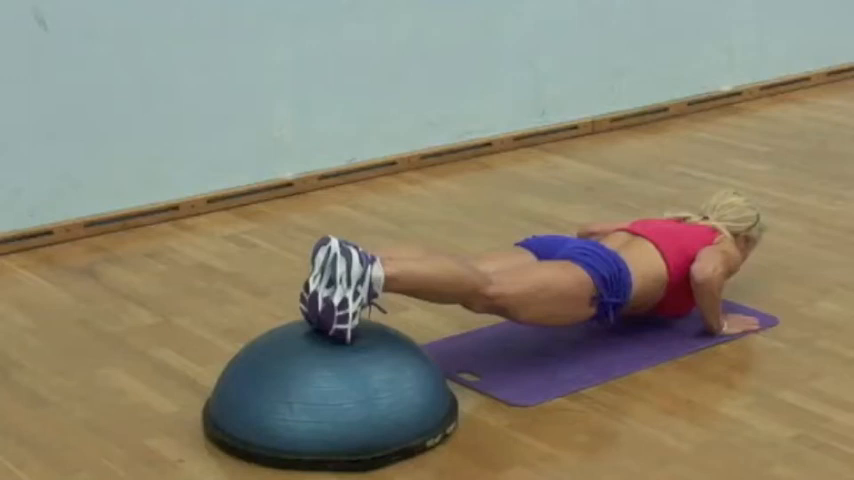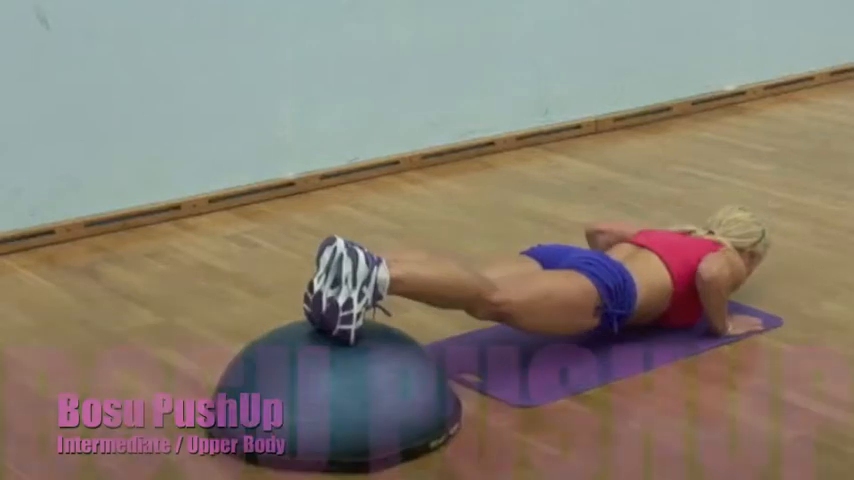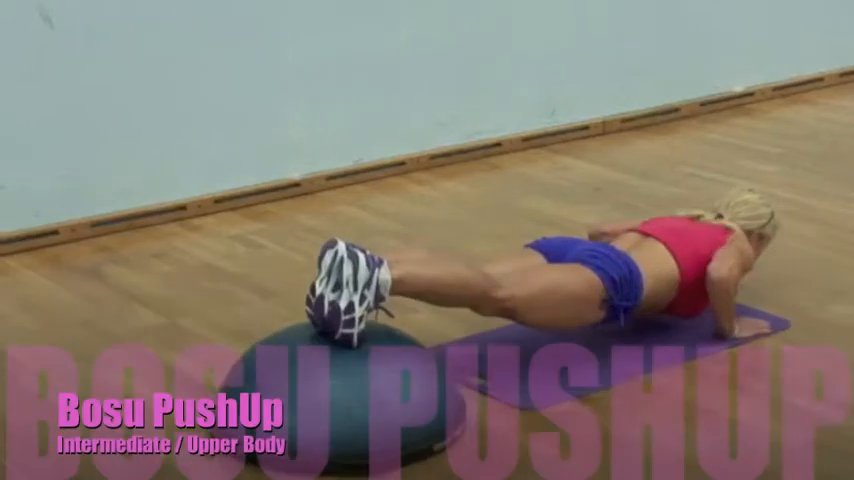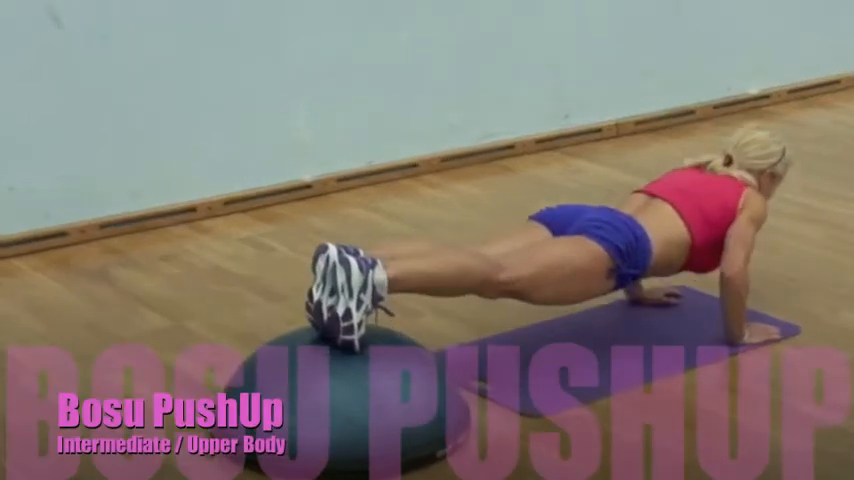
dt=0.3s
person 1, frame 1
left shoulder: (664, 225)
right shoulder: (724, 251)
left elbow: (587, 230)
right elbow: (703, 274)
right wrist: (717, 324)
left hip: (559, 249)
right hip: (602, 276)
left knee: (471, 280)
right knee: (491, 293)
left ankle: (353, 261)
right ankle: (369, 275)
person 1, frame 2
left shoulder: (668, 236)
right shoulder: (731, 262)
left elbow: (597, 228)
right elbow: (709, 274)
right wrist: (722, 324)
left hip: (561, 256)
right hip: (606, 288)
left knee: (481, 287)
right knee: (496, 299)
left ankle: (357, 262)
right ankle: (377, 276)
person 1, frame 3
left shoulder: (678, 221)
right shoulder: (739, 246)
left elbow: (598, 230)
right elbow: (719, 278)
right wrist: (728, 328)
left hip: (566, 250)
right hip: (612, 277)
left knee: (476, 279)
right knee: (499, 297)
left ankle: (358, 263)
right ankle: (378, 278)
person 1, frame 4
left shoulder: (686, 174)
right shoulder: (751, 203)
right elbow: (733, 272)
left wrist: (636, 291)
right wrist: (738, 333)
left hip: (574, 218)
right hip: (613, 244)
left knee: (479, 262)
right knee: (502, 278)
left ankle: (354, 263)
right ankle: (375, 279)
